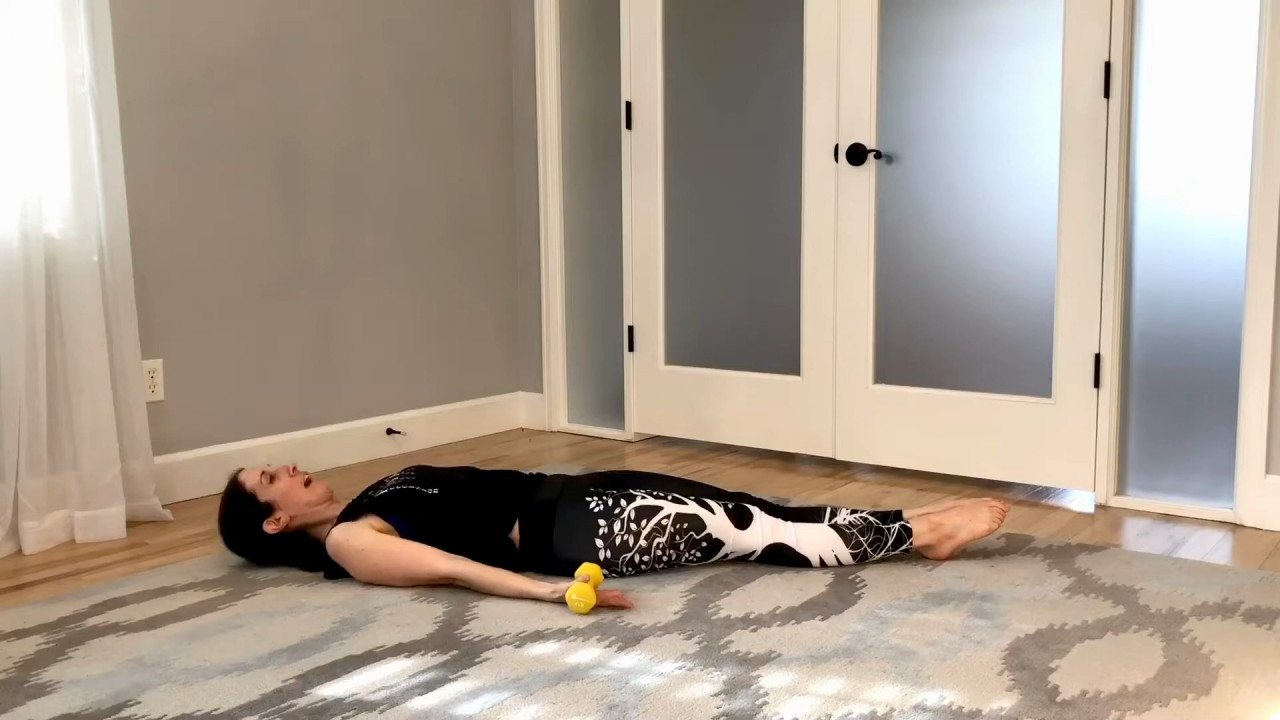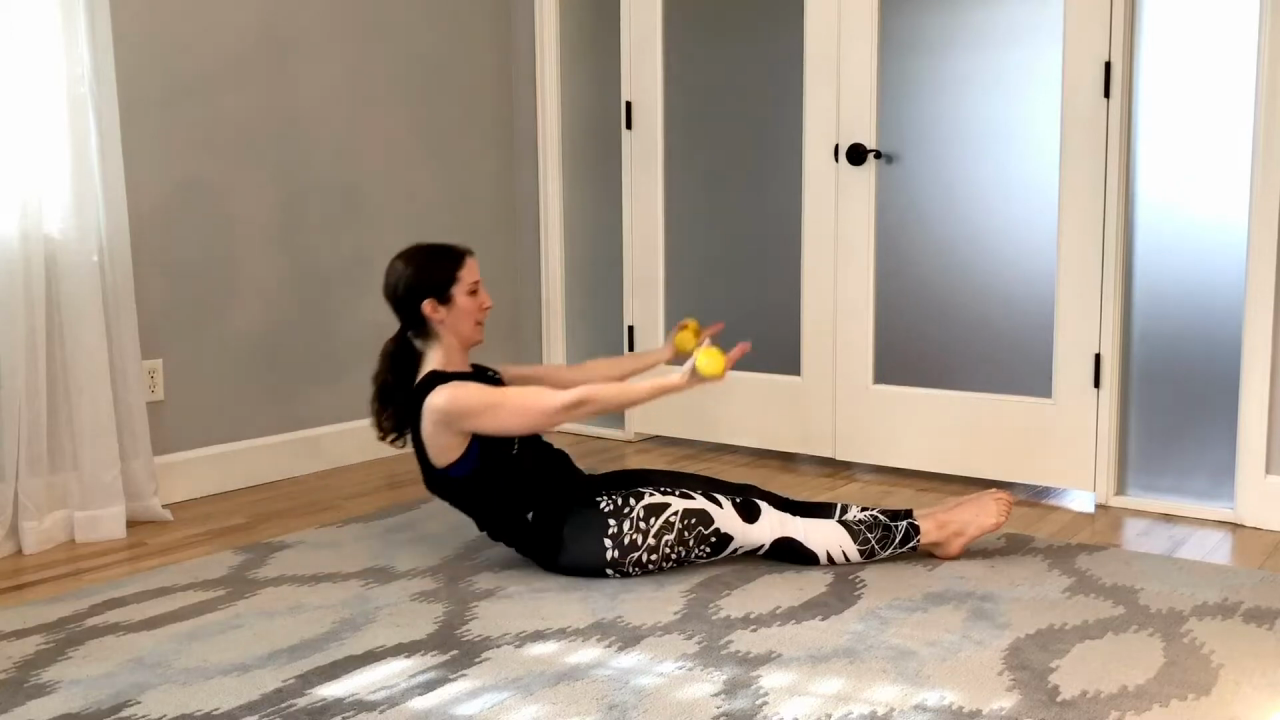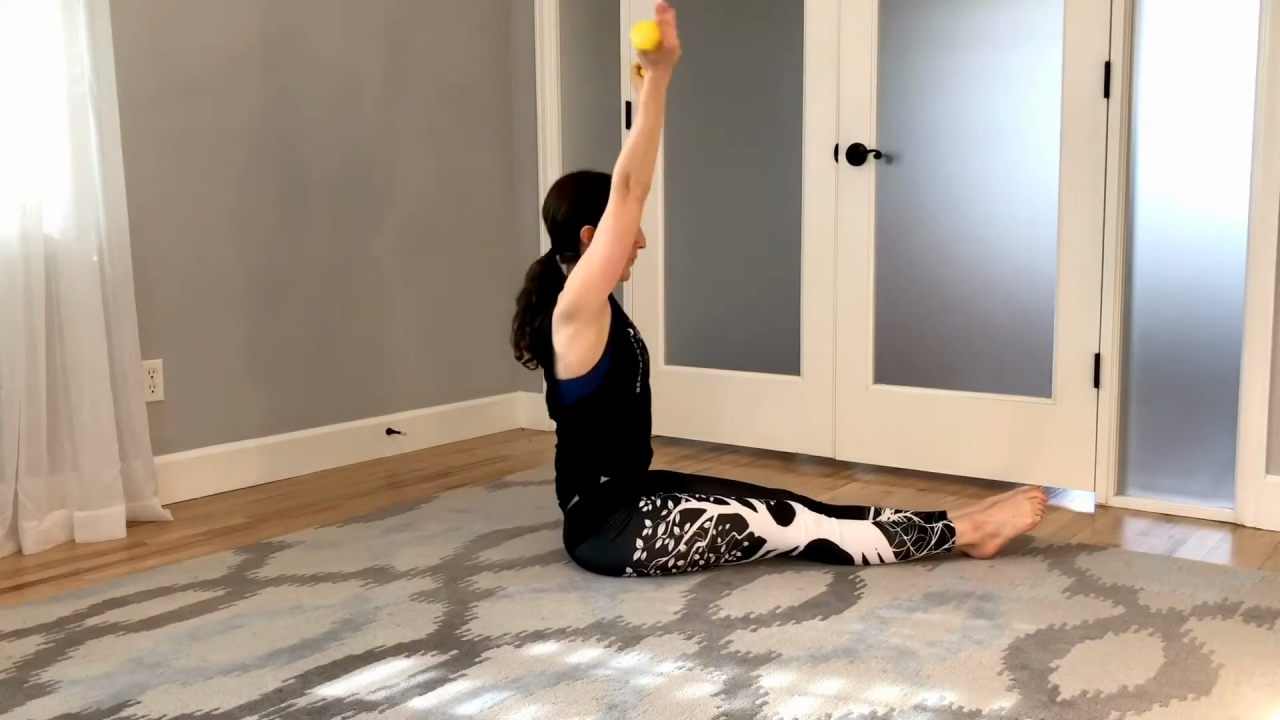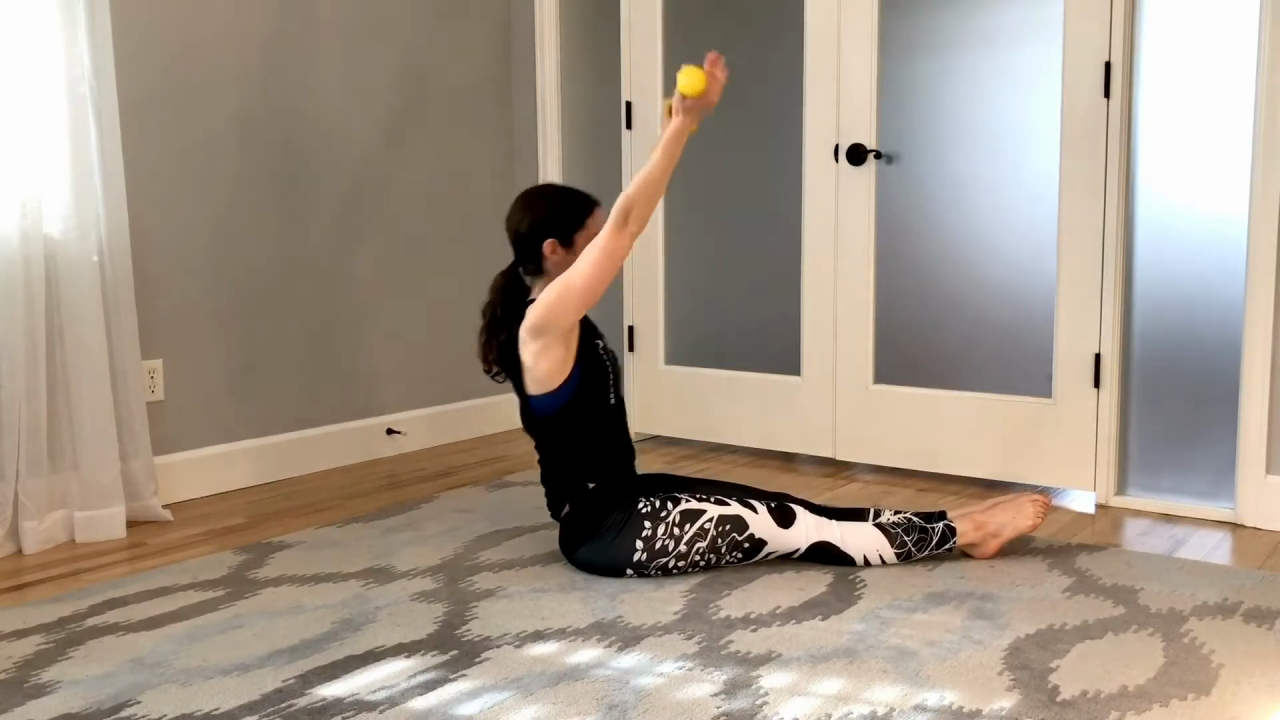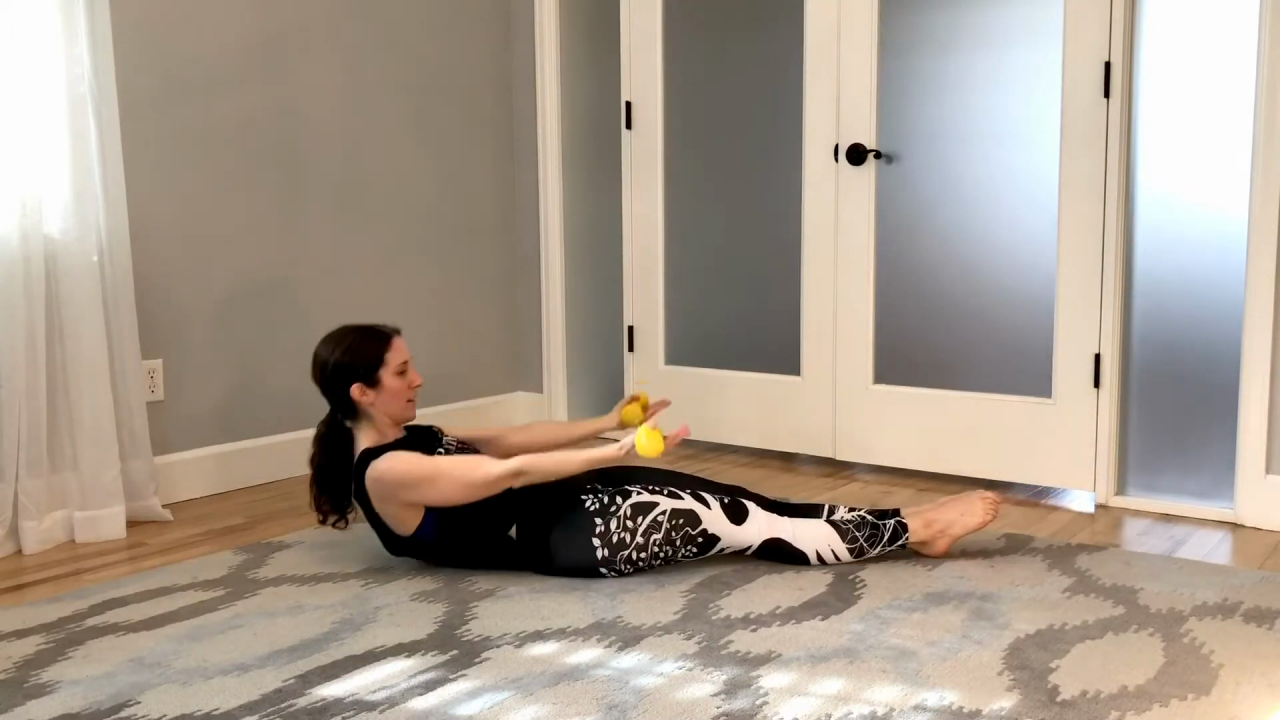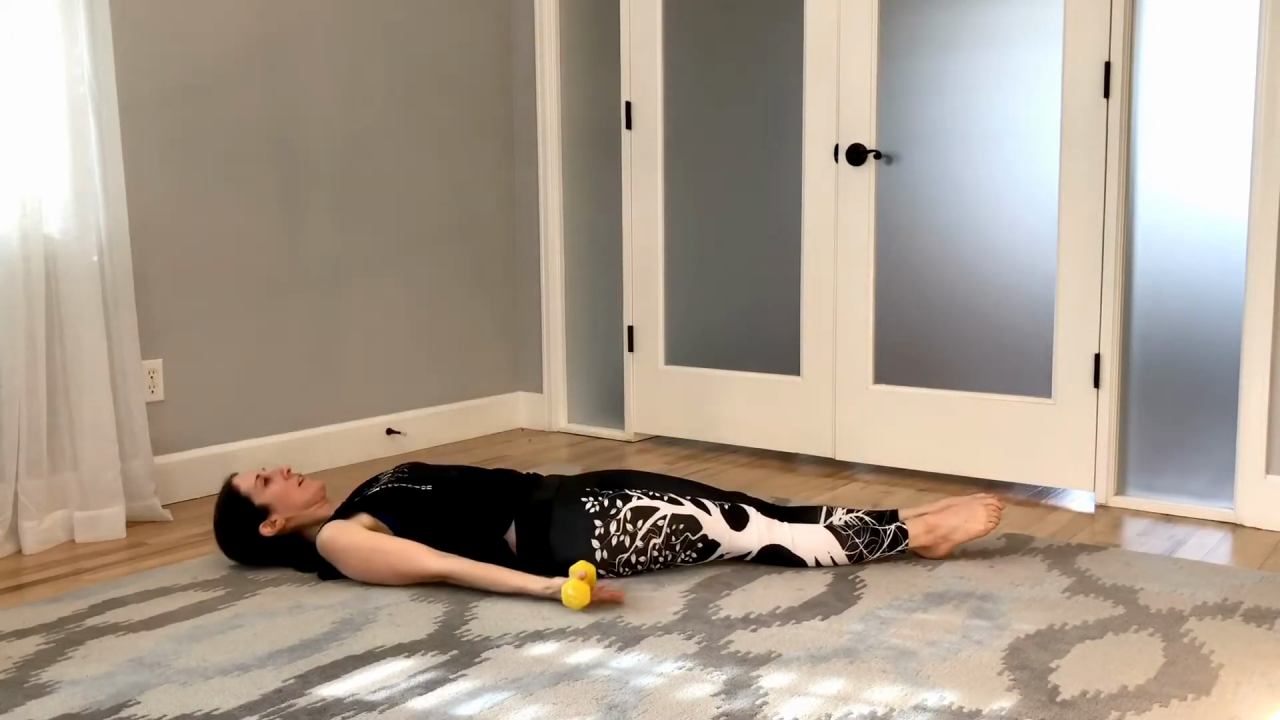
dt=0.7s
person 1, frame 1
left shoulder: (367, 506)
right shoulder: (346, 541)
right elbow: (452, 565)
right wrist: (554, 589)
left hip: (562, 496)
right hip: (566, 530)
left knee: (742, 508)
right knee: (746, 530)
left ankle: (906, 522)
right ankle: (912, 533)
person 1, frame 2
left shoulder: (469, 376)
right shoulder: (445, 402)
left elbow: (561, 380)
right elbow: (575, 401)
left wrist: (657, 356)
right wrist: (677, 379)
left hip: (582, 503)
right hip: (572, 537)
left knee: (748, 502)
right knee: (749, 525)
left ankle: (917, 525)
right ankle: (924, 531)
person 1, frame 3
left shoulder: (590, 307)
right shoulder: (577, 305)
left elbow: (625, 196)
right elbow: (628, 193)
left wrist: (652, 88)
right wrist: (658, 81)
left hip: (630, 498)
right hip: (610, 528)
left knee: (791, 509)
right knee: (786, 525)
left ankle: (954, 525)
right ankle: (960, 534)
person 1, frame 4
left shoulder: (553, 316)
right shoulder: (543, 320)
left elbow: (620, 228)
right elbow: (624, 225)
left wrist: (678, 131)
right wrist: (684, 121)
left hip: (623, 504)
right hip: (604, 528)
left knee: (781, 509)
right knee: (780, 525)
left ankle: (952, 528)
right ankle: (959, 531)
person 1, frame 5
left shoulder: (406, 438)
right shoulder: (385, 472)
left elbow: (511, 438)
right elbow: (509, 472)
left wrist: (608, 424)
right wrist: (618, 449)
left hip: (569, 505)
right hip: (563, 537)
left knee: (739, 504)
right knee: (735, 523)
left ankle: (900, 524)
right ankle: (908, 530)
person 1, frame 6
left shoulder: (368, 500)
right shoulder: (339, 540)
right elbow: (439, 563)
right wrist: (543, 585)
left hip: (550, 496)
right hip: (555, 530)
left knee: (732, 507)
right knee: (727, 528)
left ankle: (898, 522)
right ankle: (907, 535)
